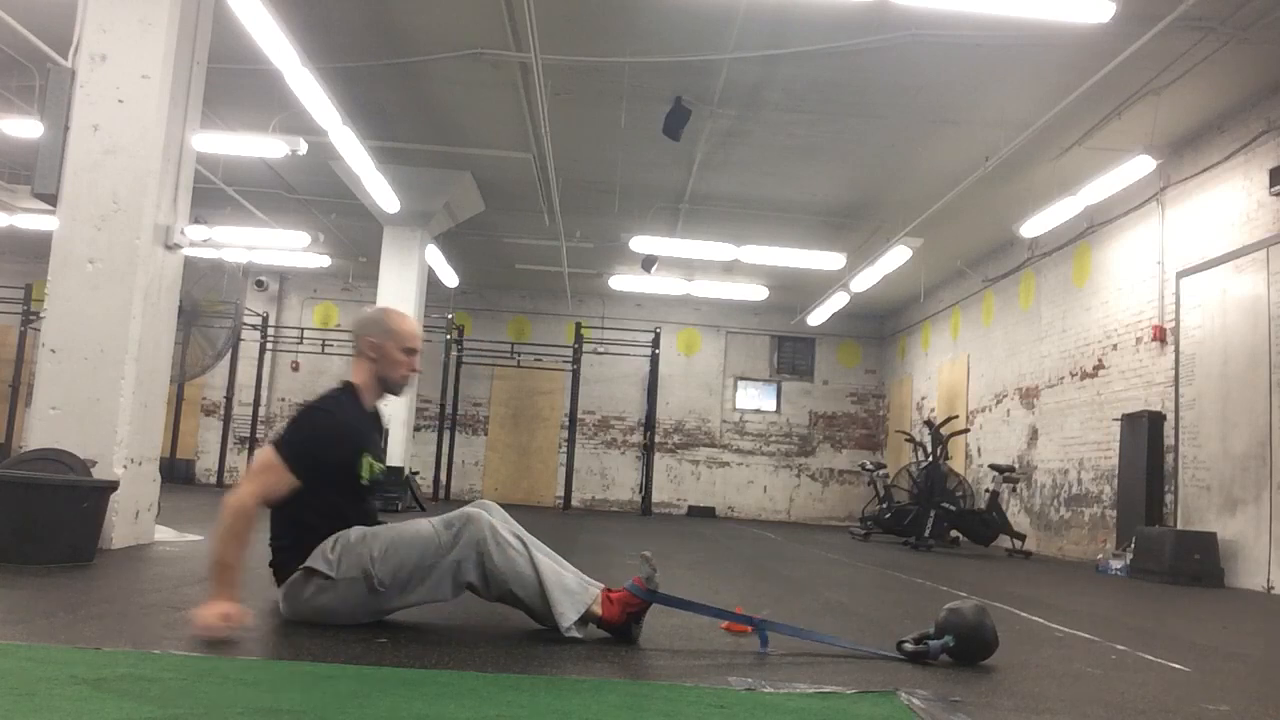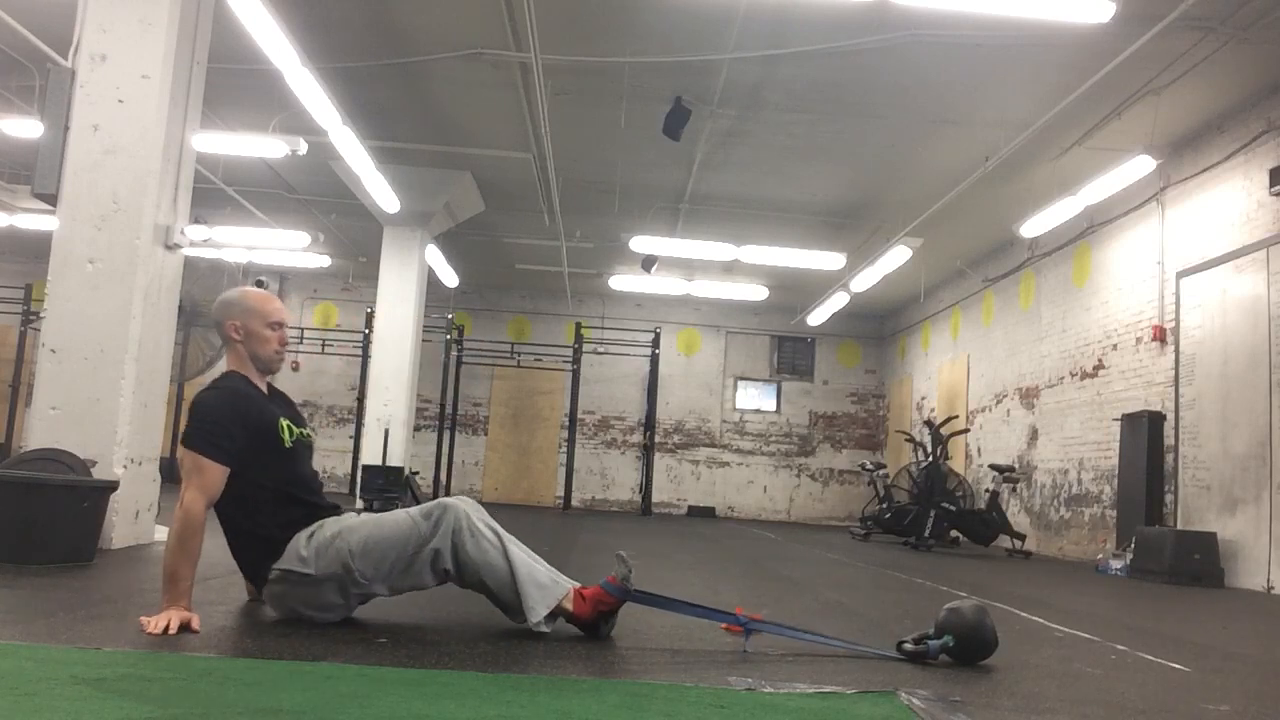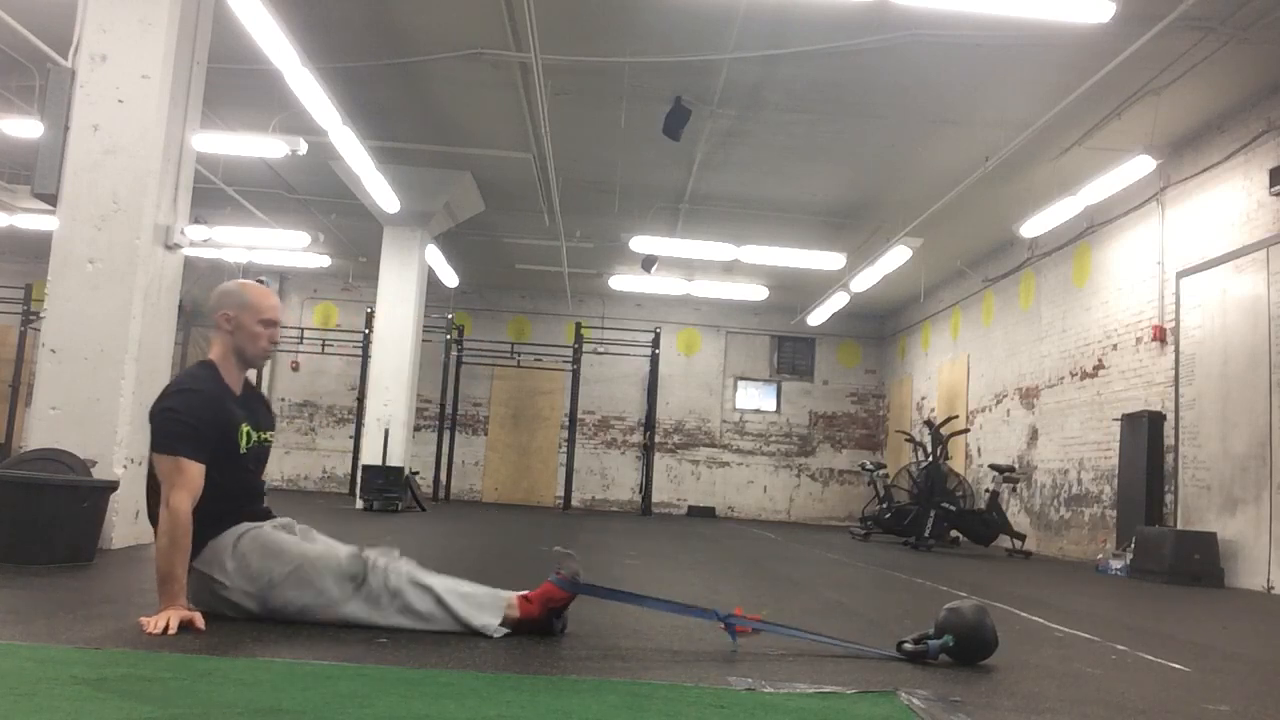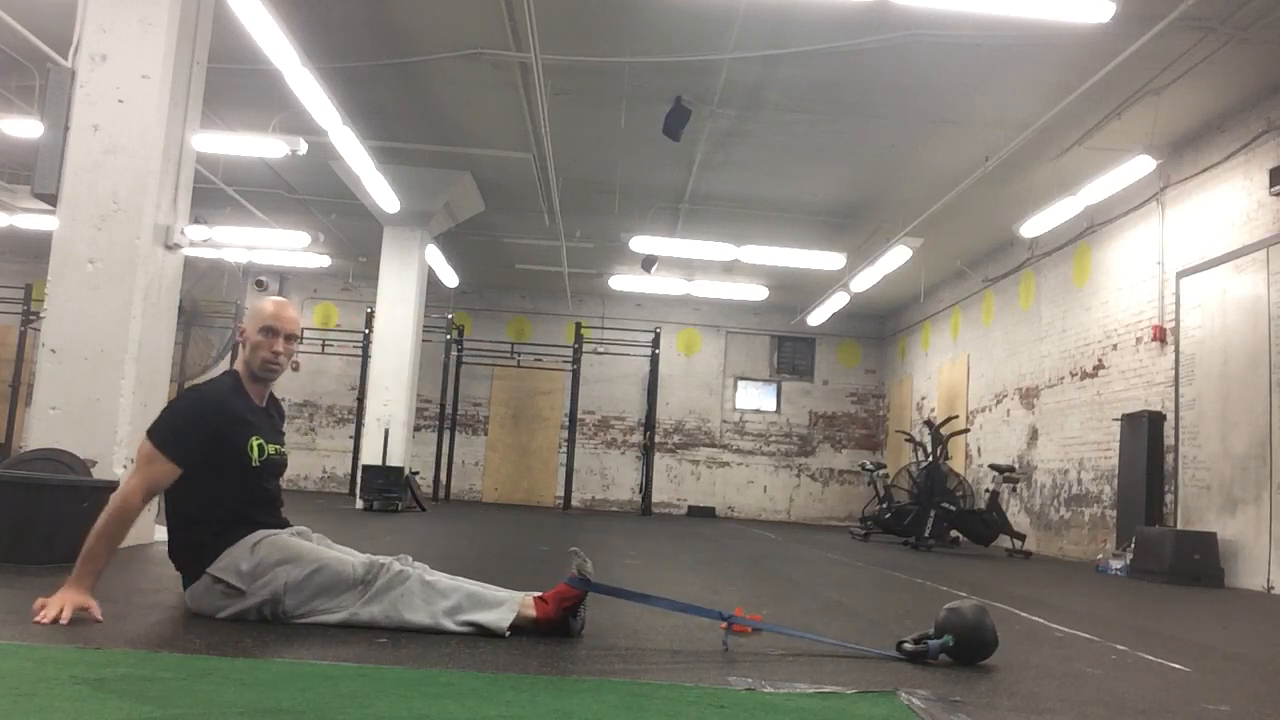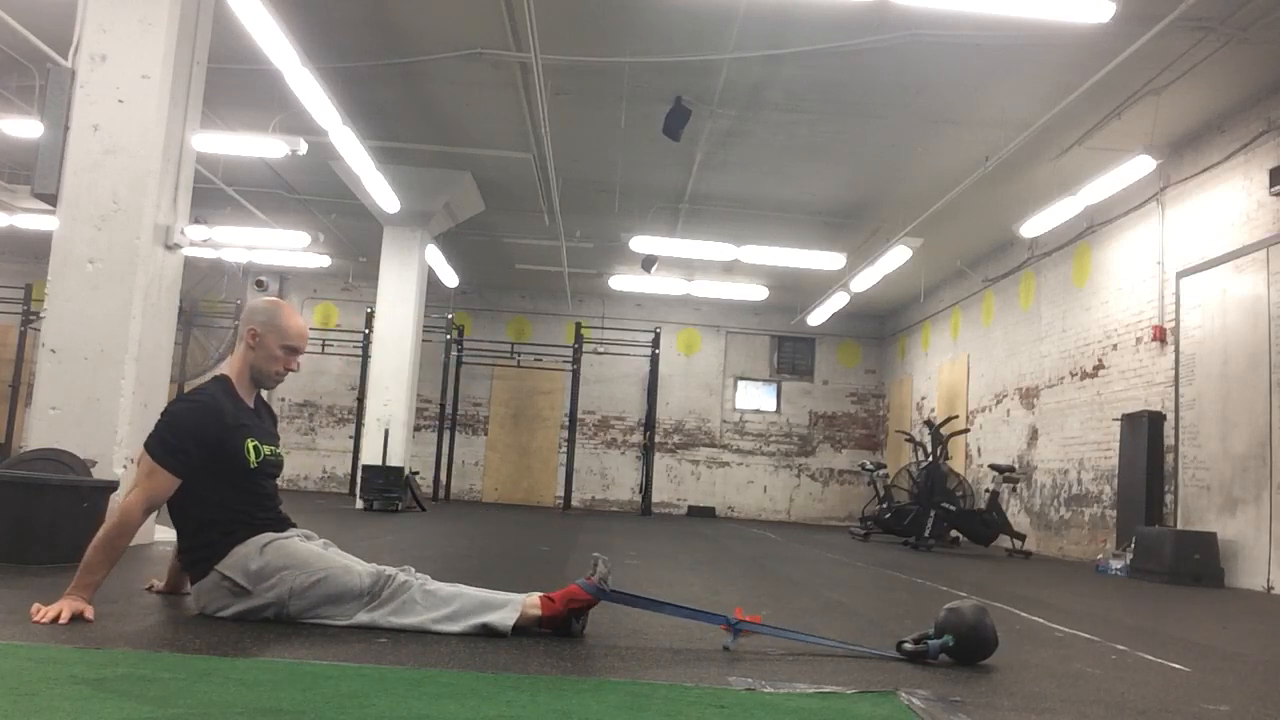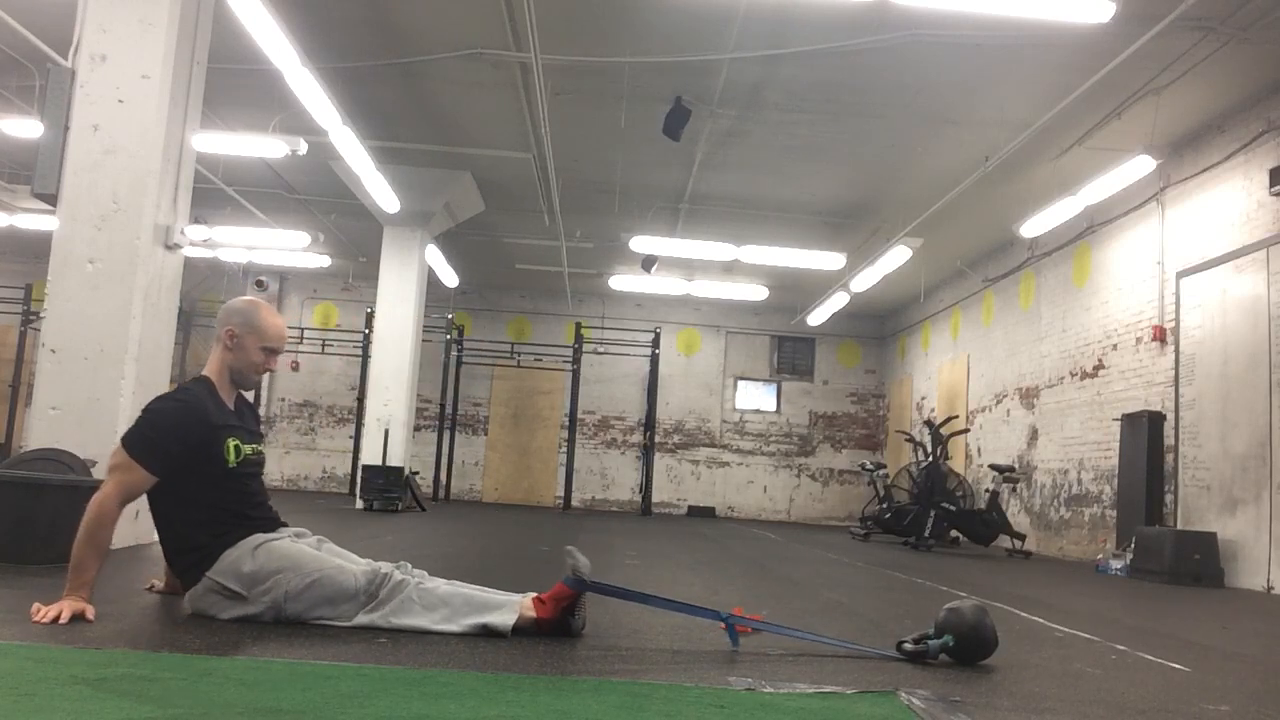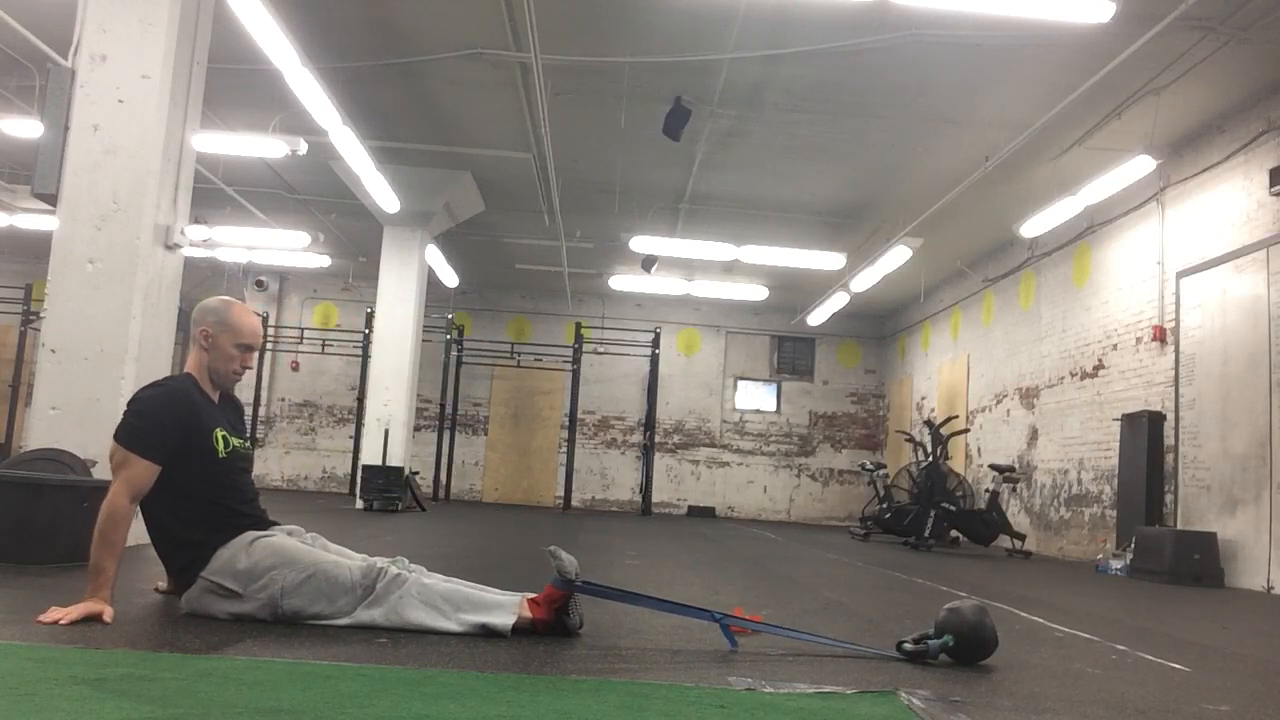
dt=0.7s
person 1, frame 1
left shoulder: (367, 419)
right shoulder: (330, 420)
right elbow: (245, 499)
left wrist: (287, 577)
right wrist: (222, 596)
left hip: (340, 564)
right hip: (317, 578)
left knee: (480, 523)
right knee: (472, 528)
left ankle: (595, 601)
right ankle: (600, 609)
person 1, frame 2
left shoulder: (275, 400)
right shoulder: (222, 403)
right elbow: (193, 503)
left wrist: (261, 574)
right wrist: (176, 604)
left hip: (328, 535)
right hip: (298, 566)
left knee: (456, 518)
right knee: (451, 519)
left ankle: (561, 599)
right ankle: (573, 604)
person 1, frame 3
left shoulder: (253, 400)
right shoulder: (191, 399)
right elbow: (176, 504)
left wrist: (270, 546)
right wrist: (172, 602)
left hip: (261, 532)
right hip: (216, 556)
left knee: (381, 566)
right knee: (360, 578)
left ankle: (519, 606)
right ankle: (520, 611)
person 1, frame 4
left shoulder: (271, 410)
right shoulder: (203, 406)
right elbow: (133, 495)
left wrist: (195, 571)
right wrist: (78, 584)
left hip: (277, 541)
right hip: (228, 565)
left knee: (391, 573)
right knee: (377, 581)
left ankle: (532, 608)
right ankle: (534, 612)
person 1, frame 5
left shoulder: (260, 413)
right shoulder: (199, 412)
right elbow: (138, 504)
left wrist: (175, 579)
right wrist: (78, 592)
left hip: (284, 543)
right hip: (238, 566)
left knee: (392, 583)
right knee: (386, 592)
left ankle: (540, 606)
right ankle: (542, 608)
person 1, frame 6
left shoulder: (244, 411)
right shoulder: (180, 411)
right elbow: (111, 497)
left wrist: (176, 578)
right wrist: (76, 593)
left hip: (279, 542)
right hip: (231, 567)
left knee: (393, 580)
right knee: (381, 591)
left ankle: (534, 608)
right ankle: (538, 611)
person 1, frame 7
left shoulder: (228, 406)
right shoulder: (163, 403)
right elbow: (123, 497)
left wrist: (181, 577)
right wrist: (97, 595)
left hip: (269, 539)
right hip: (224, 565)
left knee: (391, 573)
right knee: (377, 587)
left ankle: (530, 607)
right ankle: (532, 612)
